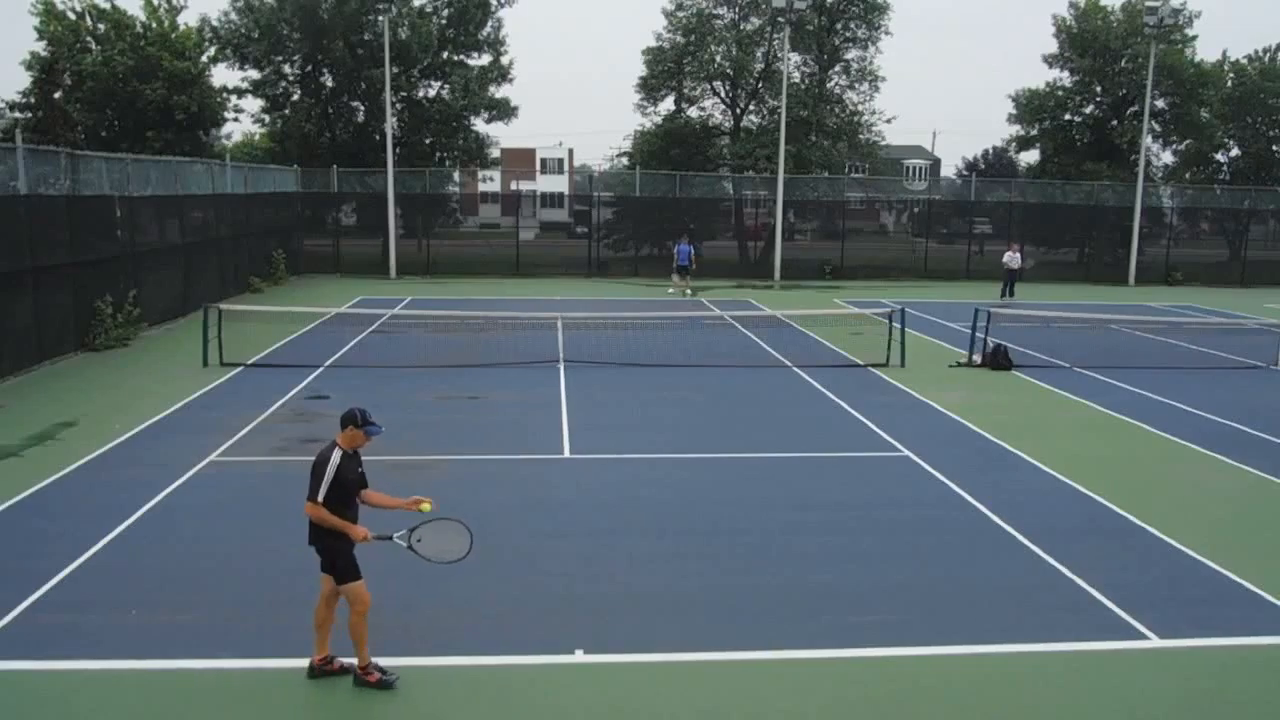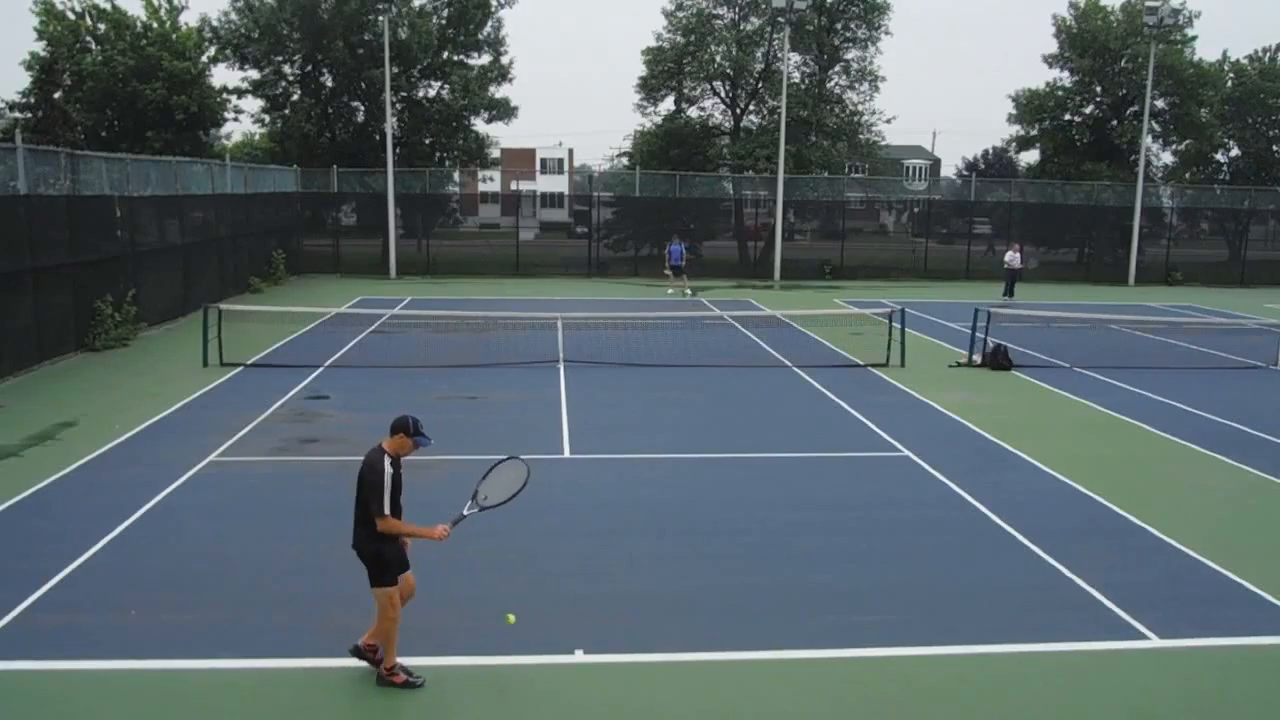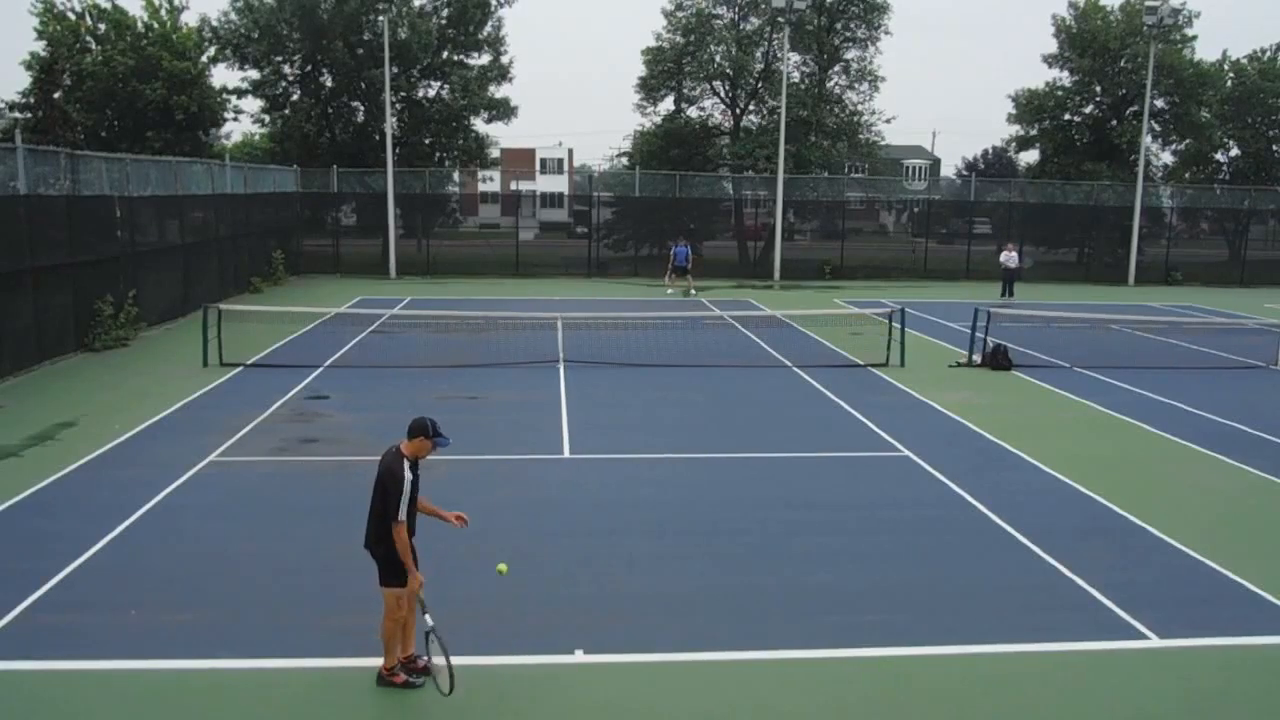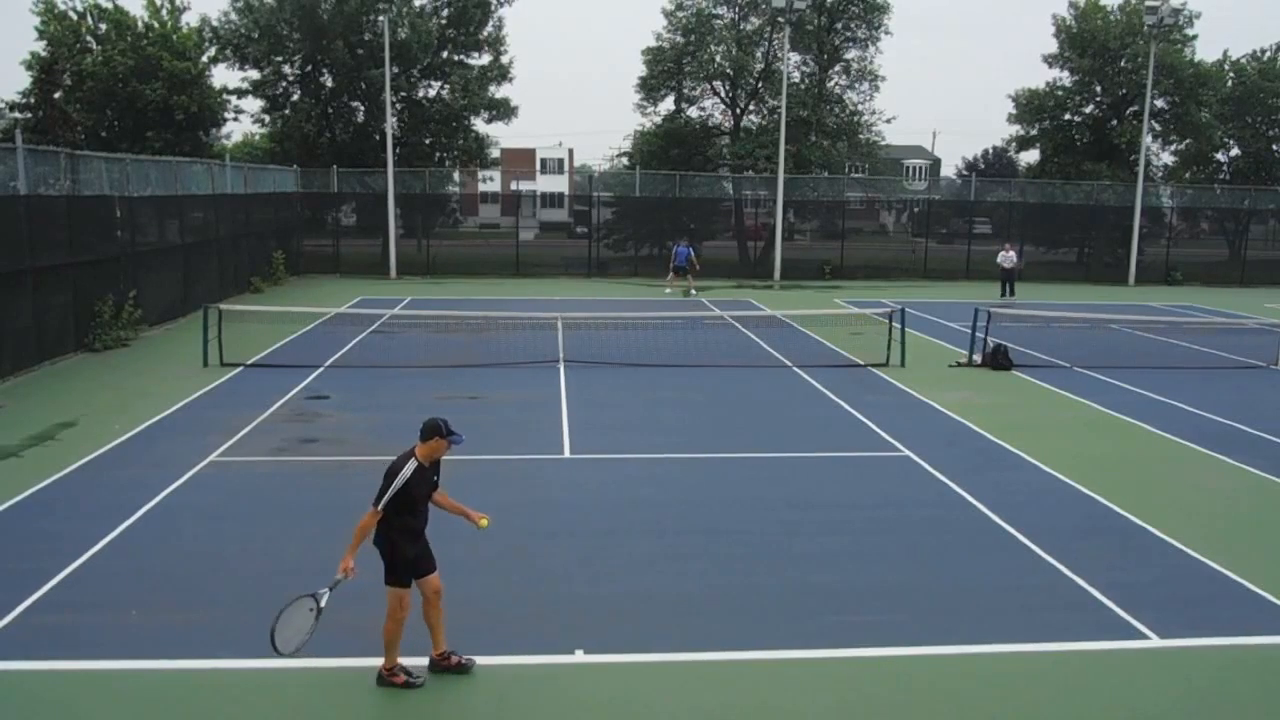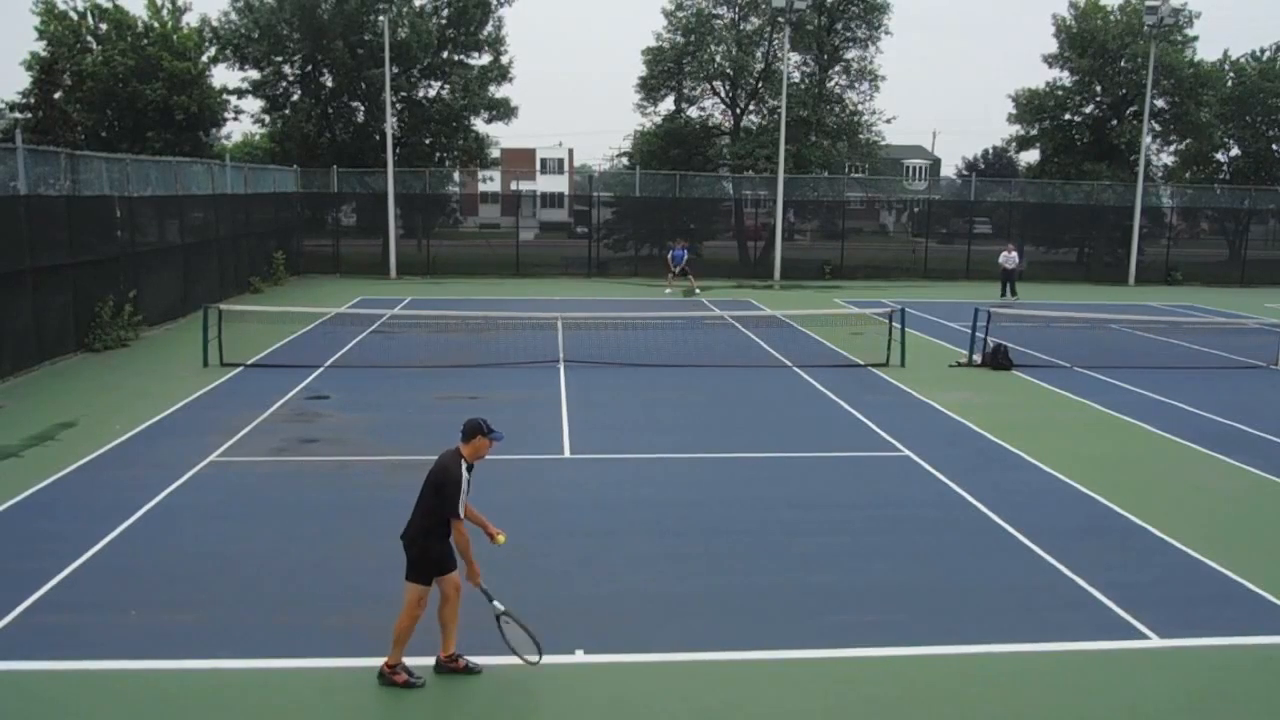
dt=0.5s
person 1, frame 1
left shoulder: (353, 456)
right shoulder: (329, 462)
left elbow: (364, 494)
right elbow: (312, 509)
left wrist: (405, 503)
right wrist: (350, 528)
left hip: (339, 540)
right hip: (332, 541)
left knee: (329, 597)
right knee: (361, 602)
left ankle: (321, 659)
right ankle: (365, 669)
person 1, frame 2
left shoulder: (388, 456)
right shoulder: (380, 469)
right elbow: (383, 522)
left wrist: (400, 535)
right wrist: (427, 532)
left hip: (387, 541)
right hip: (374, 545)
left knee: (407, 590)
right knee: (390, 605)
left ankle: (369, 644)
right ankle: (388, 670)
person 1, frame 3
left shoulder: (404, 455)
right shoulder: (401, 473)
right elbow: (398, 528)
left wrist: (443, 514)
right wrist: (412, 571)
left hip: (398, 540)
right hip: (386, 544)
left knee: (412, 594)
right knee: (396, 608)
left ankle: (406, 658)
right ankle: (389, 671)
person 1, frame 4
left shoulder: (432, 463)
right shoulder: (403, 472)
right elbow: (373, 515)
left wrist: (467, 513)
right wrist: (349, 555)
left hip: (417, 540)
right hip: (396, 545)
left knee: (433, 592)
right knee: (400, 609)
left ankle: (441, 655)
right ankle: (389, 670)
person 1, frame 5
left shoulder: (456, 459)
right shoulder: (457, 473)
right elbow: (460, 527)
left wrist: (487, 527)
right wrist: (471, 567)
left hip: (436, 539)
right hip: (422, 542)
left knee: (452, 590)
right knee: (415, 607)
left ankle: (447, 657)
right ankle: (391, 667)
